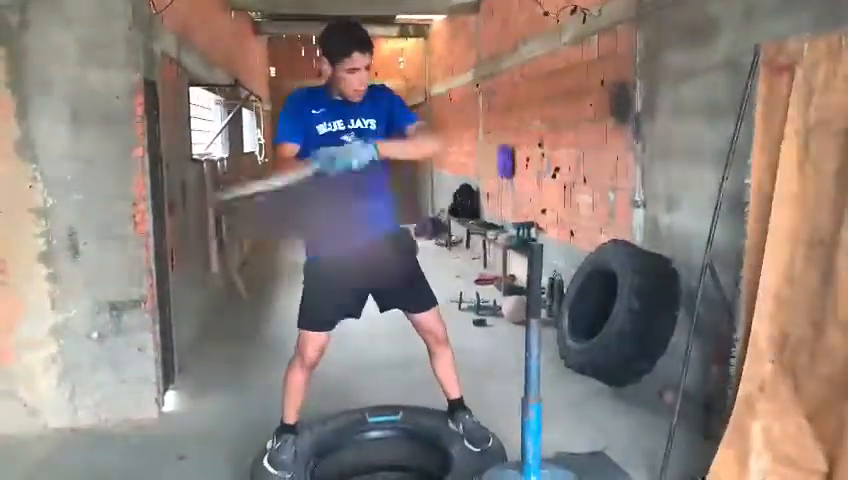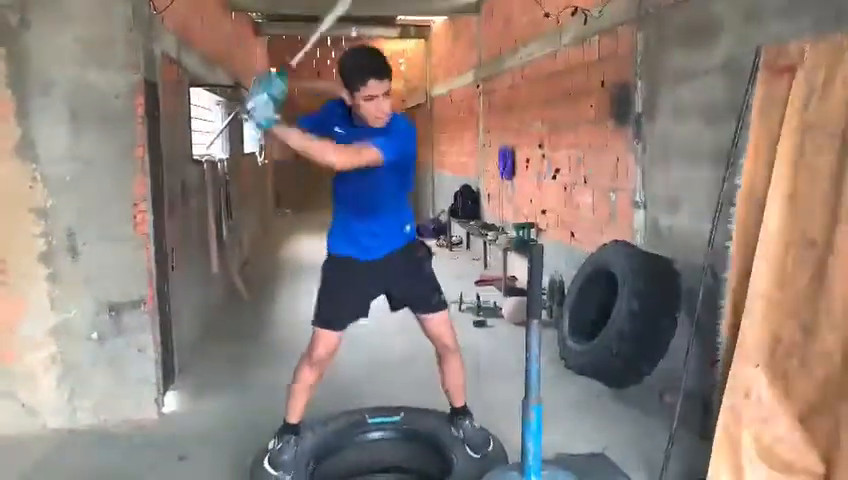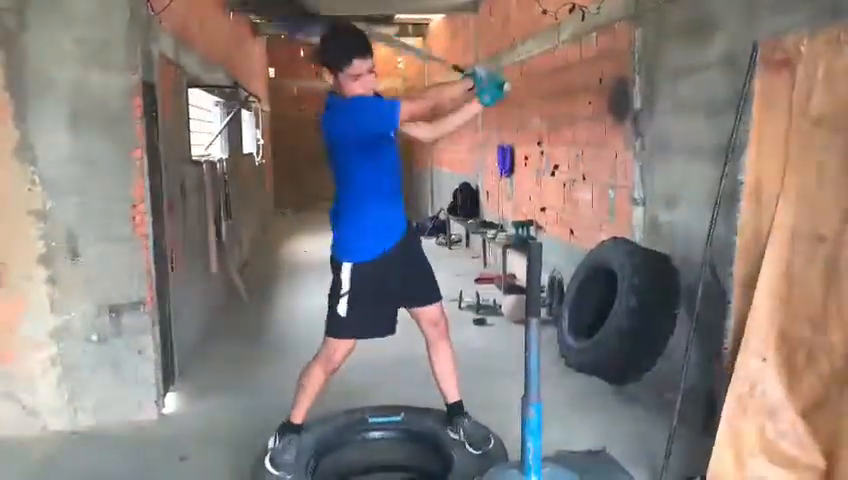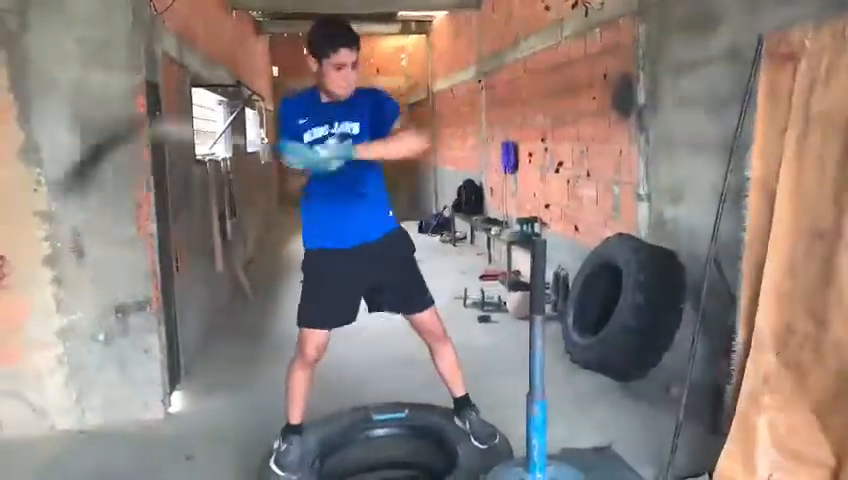
dt=0.4s
person 1, frame 1
left shoulder: (384, 100)
right shoulder: (300, 106)
left elbow: (429, 144)
right elbow: (285, 170)
left wrist: (375, 148)
right wrist: (321, 163)
left hip: (386, 241)
right hip: (330, 250)
left knee: (435, 332)
right knee: (308, 352)
left ankle: (459, 412)
right ankle: (286, 434)
person 1, frame 2
left shoulder: (400, 131)
right shoulder: (333, 116)
left elbow: (340, 159)
right elbow: (302, 142)
left wrist: (276, 126)
right wrist: (278, 119)
left hip: (403, 248)
right hip: (351, 256)
left knee: (447, 340)
right knee: (321, 351)
left ankle: (461, 416)
right ankle: (288, 434)
person 1, frame 3
left shoulder: (368, 101)
right shoulder: (342, 114)
left elbow: (418, 132)
right elbow: (421, 107)
left wrist: (476, 105)
right wrist: (473, 84)
left hip: (398, 236)
right hip: (360, 252)
left knee: (436, 324)
right knee: (334, 353)
left ankle: (457, 416)
right ankle: (289, 432)
person 1, frame 4
left shoulder: (374, 102)
right shoulder: (293, 110)
left elbow: (418, 141)
left wrist: (352, 150)
right wrist: (296, 164)
left hip: (383, 240)
right hip: (327, 250)
left knee: (433, 331)
right knee: (309, 351)
left ankle: (464, 409)
right ankle: (292, 435)
